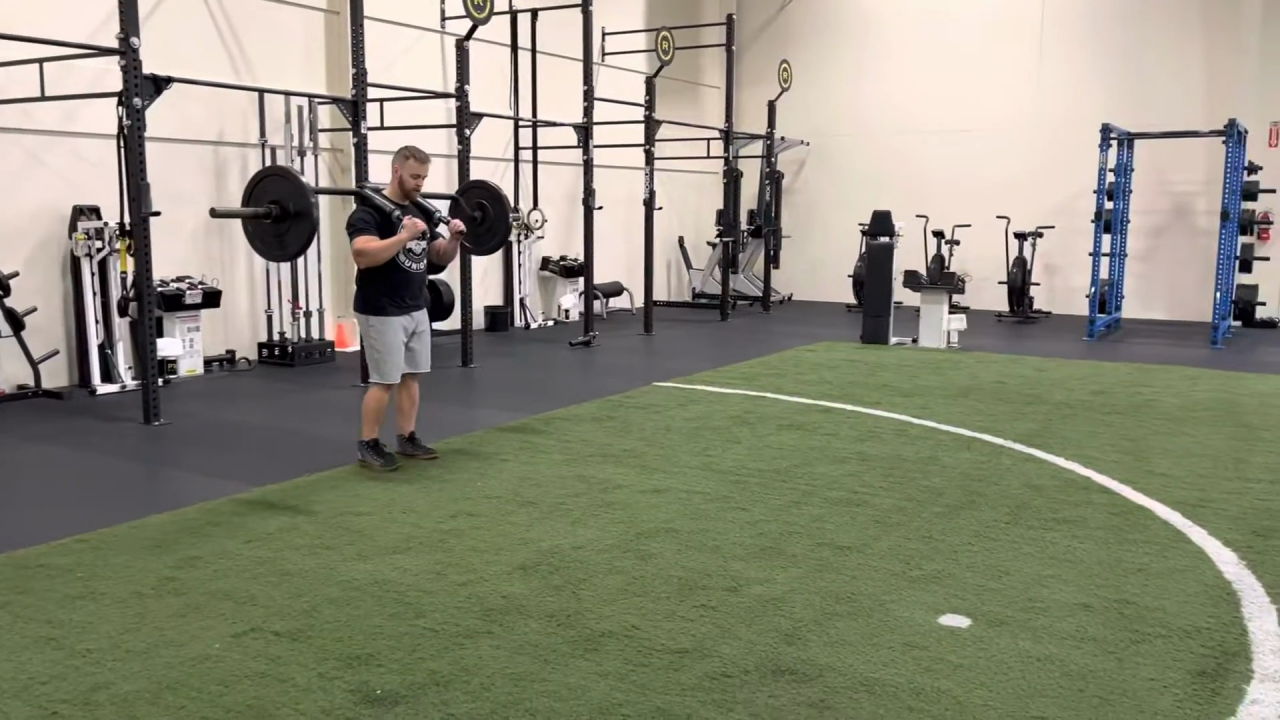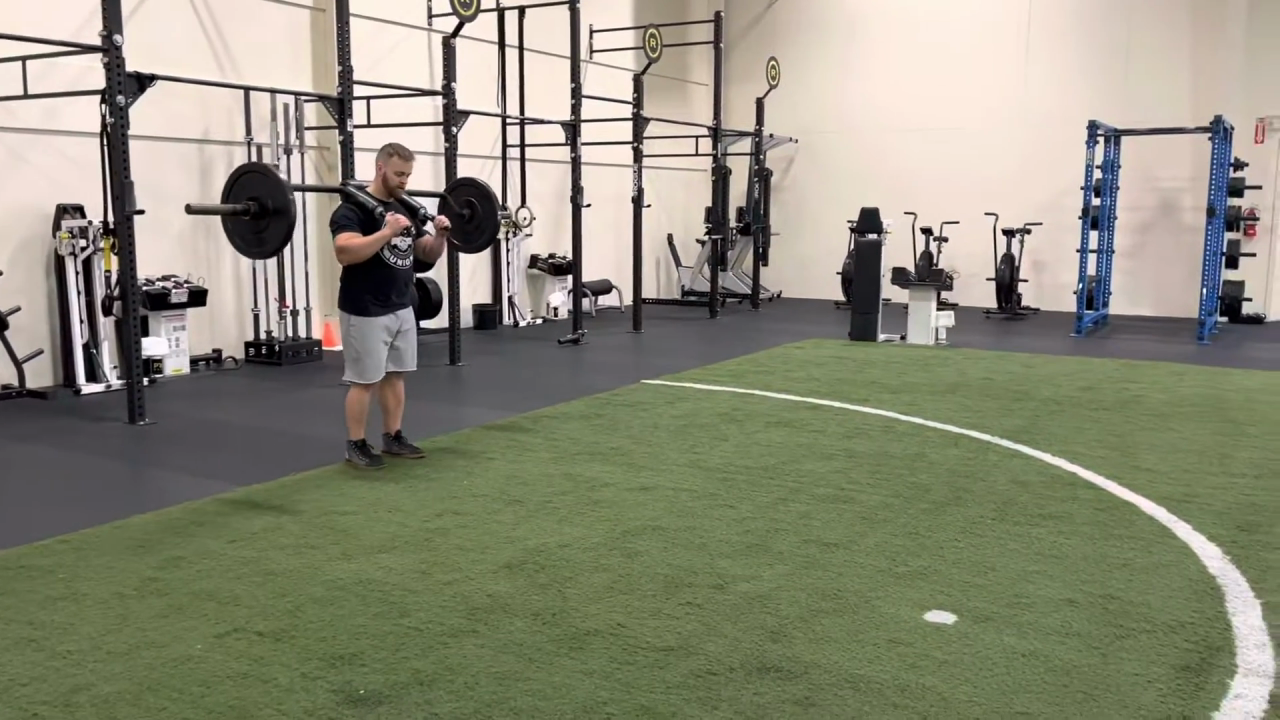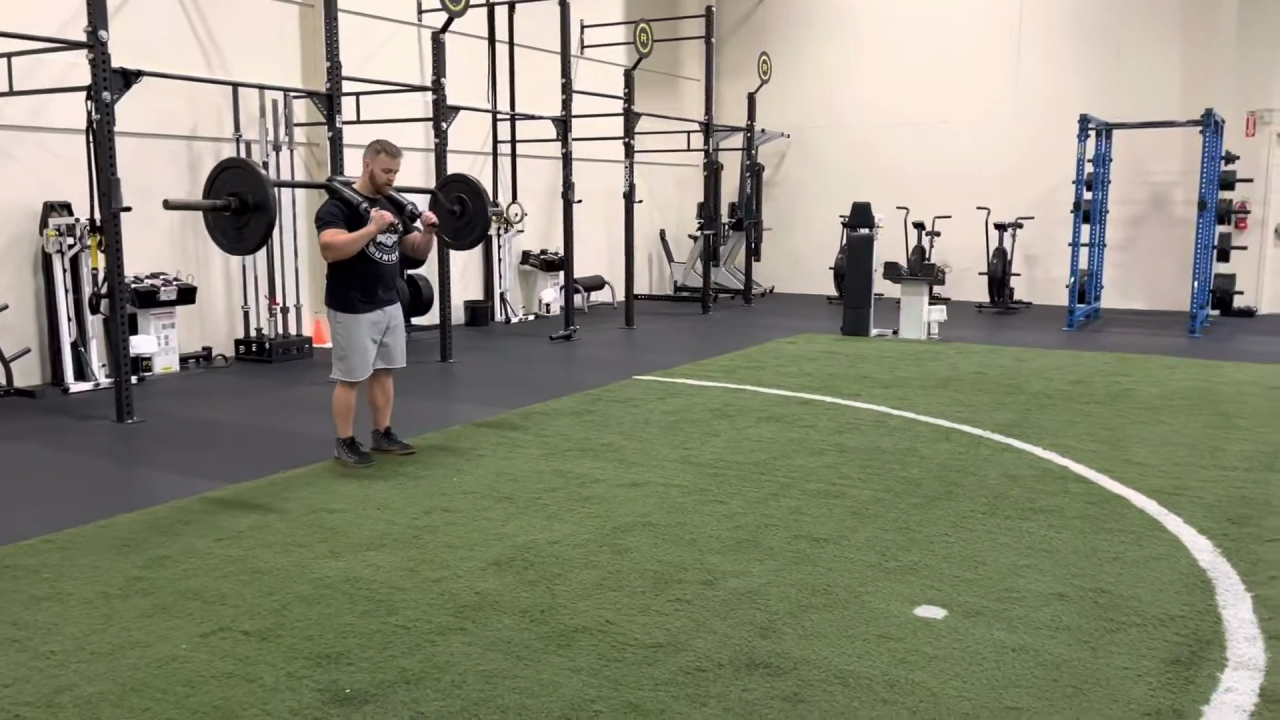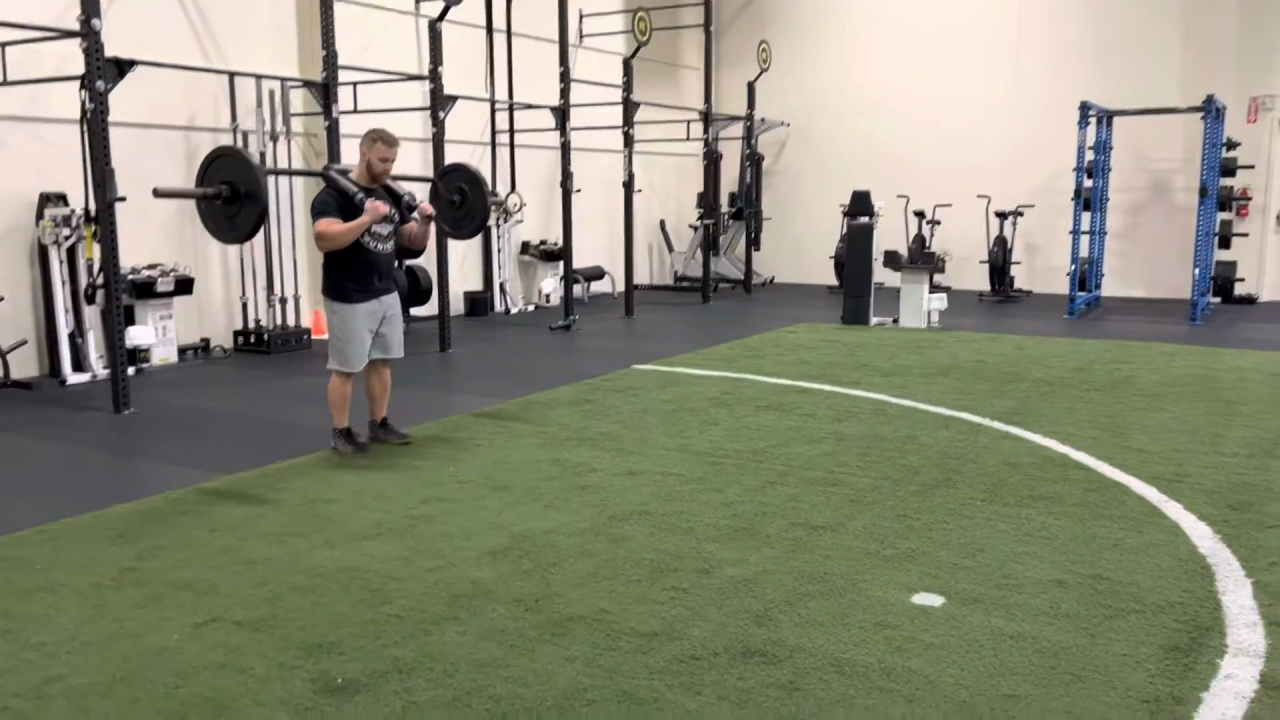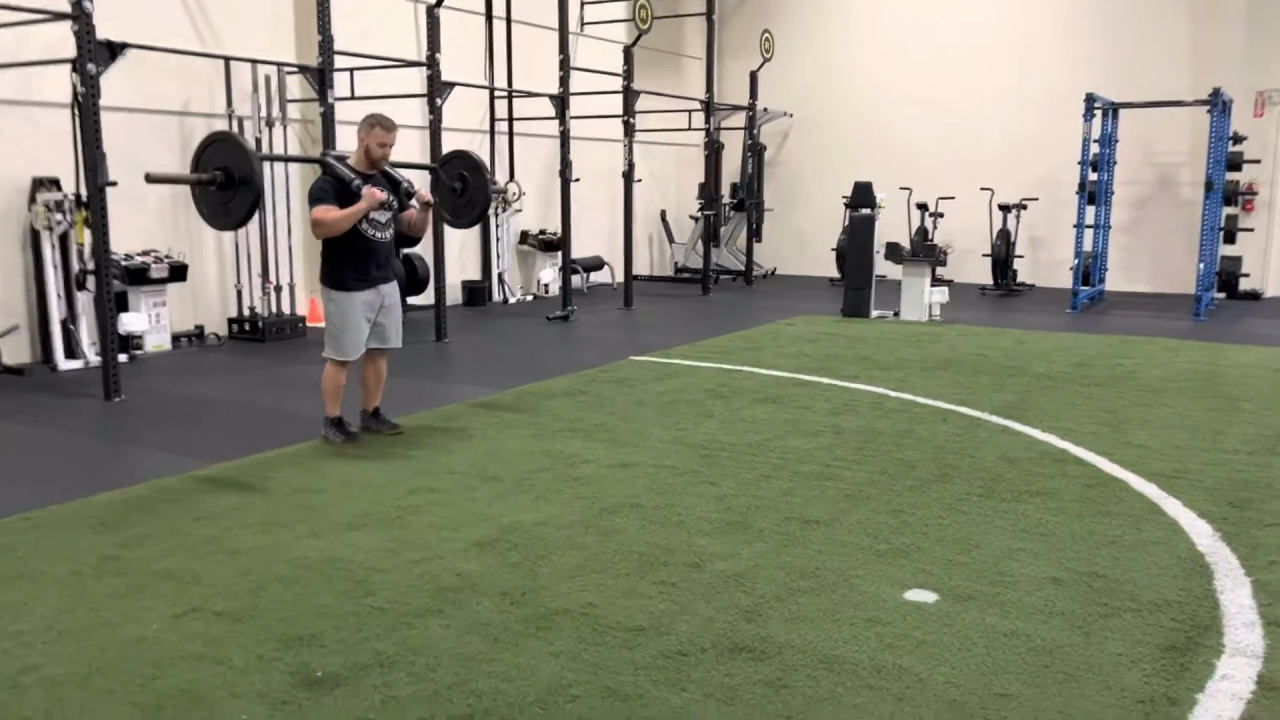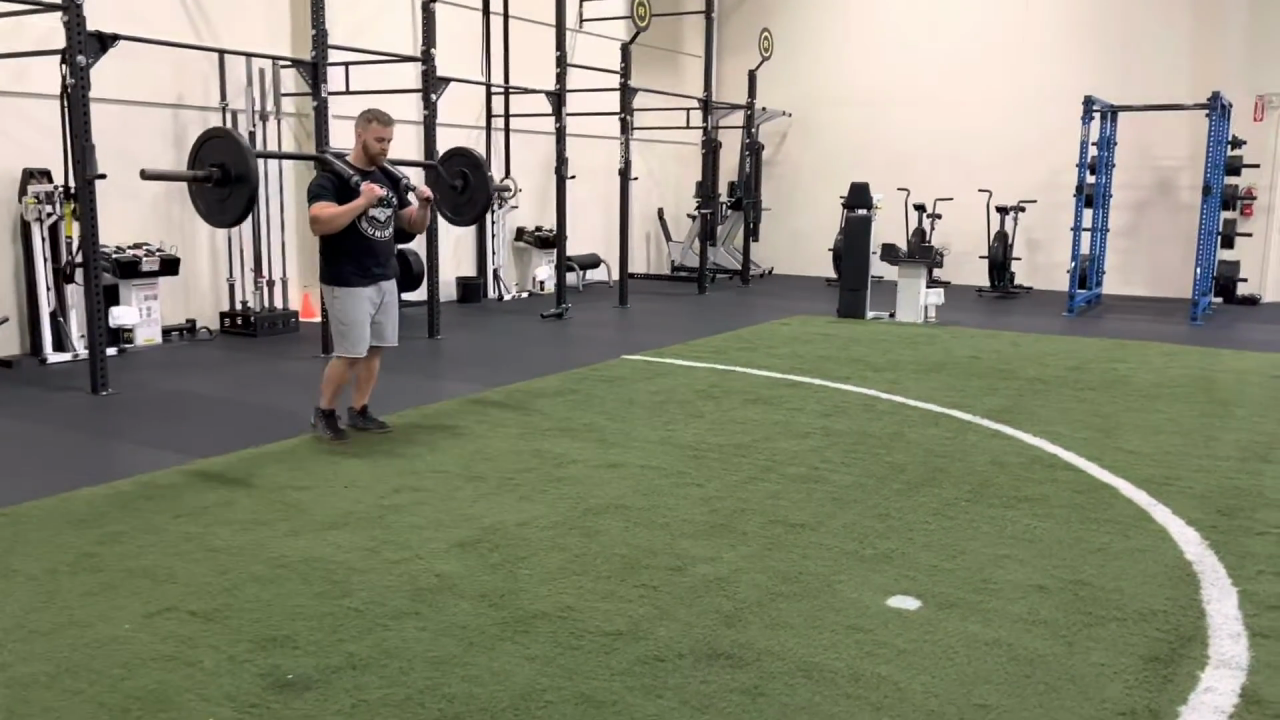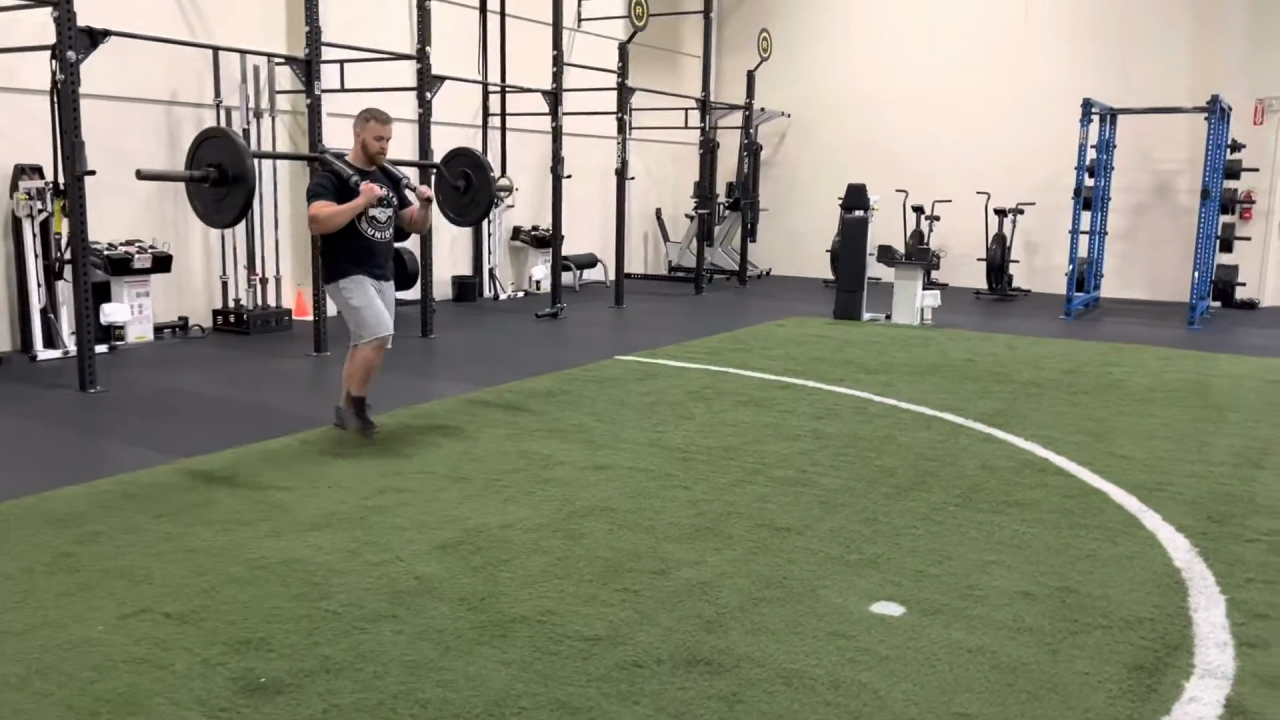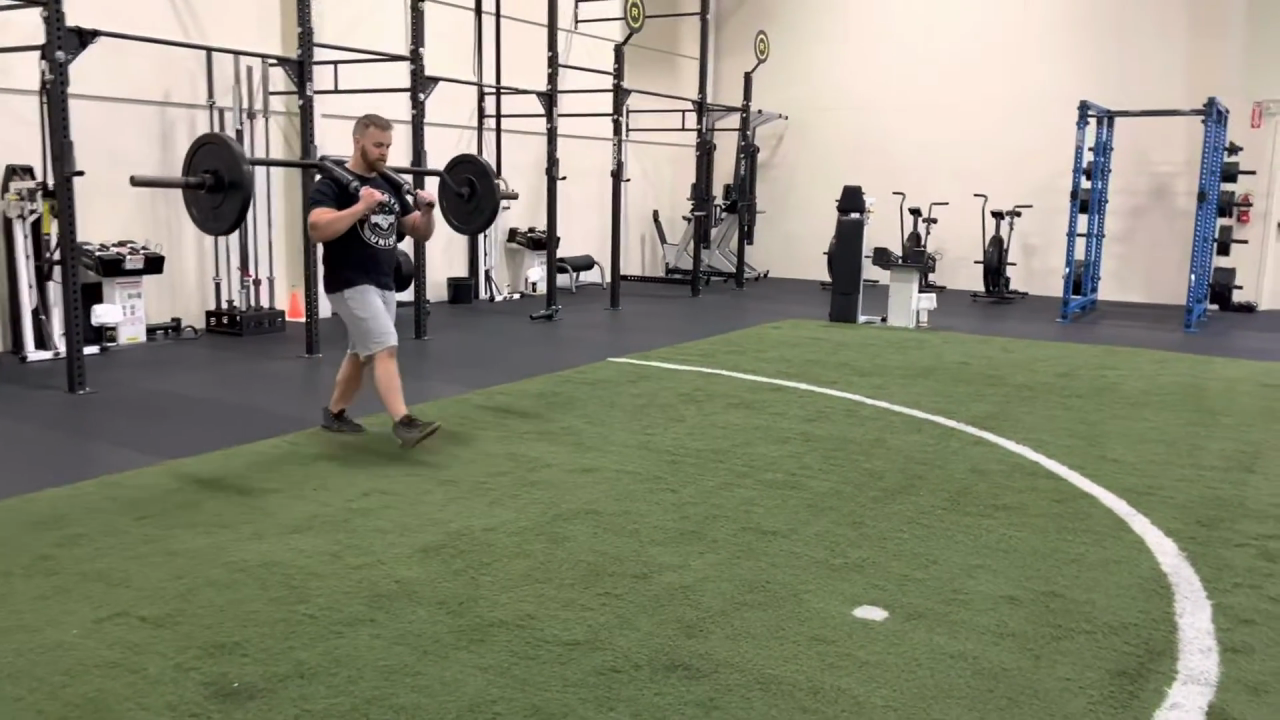
dt=0.2s
person 1, frame 1
left shoulder: (419, 212)
right shoulder: (369, 212)
left elbow: (441, 257)
right elbow: (363, 256)
left wrist: (454, 238)
right wrist: (405, 235)
left hip: (416, 309)
right hip: (381, 312)
left knee: (410, 376)
right knee: (385, 380)
left ankle: (407, 438)
right ankle: (368, 443)
person 1, frame 2
left shoulder: (405, 209)
right shoulder: (353, 209)
left elbow: (428, 255)
right elbow: (345, 252)
left wrist: (440, 235)
right wrist: (387, 232)
left hip: (401, 308)
right hip: (365, 311)
left knee: (395, 375)
right knee: (365, 380)
left ankle: (393, 437)
right ankle: (355, 444)
person 1, frame 3
left shoulder: (393, 206)
right shoulder: (339, 205)
left elbow: (418, 251)
right elbow: (330, 249)
left wrist: (428, 231)
right wrist: (372, 228)
left hip: (390, 304)
right hip: (353, 308)
left knee: (384, 371)
right knee: (350, 378)
left ankle: (383, 434)
right ankle: (344, 442)
person 1, frame 4
left shoulder: (390, 196)
right shoulder: (334, 195)
left elbow: (415, 242)
right elbow: (324, 238)
left wrist: (424, 221)
right wrist: (367, 218)
left hip: (386, 294)
right hip: (349, 298)
left knee: (382, 362)
right knee: (346, 368)
left ankle: (380, 424)
right ankle: (341, 433)
person 1, frame 5
left shoulder: (389, 183)
right shoulder: (332, 181)
left elbow: (415, 229)
right elbow: (320, 226)
left wrist: (424, 208)
right wrist: (364, 204)
left hip: (386, 282)
right hip: (347, 286)
left knee: (379, 351)
right knee: (341, 357)
left ankle: (371, 414)
right ankle: (332, 422)
person 1, frame 6
left shoulder: (388, 179)
right shoulder: (332, 178)
left elbow: (415, 225)
right elbow: (319, 223)
left wrist: (424, 205)
right wrist: (363, 201)
left hip: (384, 279)
right hip: (347, 282)
left knee: (373, 350)
right knee: (350, 353)
left ankle: (359, 411)
right ankle: (324, 412)
person 1, frame 7
left shoulder: (388, 180)
right shoulder: (331, 177)
left elbow: (417, 226)
right elbow: (317, 222)
left wrist: (425, 204)
right wrist: (362, 201)
left hip: (382, 277)
right hip: (347, 276)
left knee: (366, 343)
right knee: (379, 336)
left ankle: (348, 409)
right ankle: (355, 399)
person 1, frame 8
left shoulder: (389, 186)
right shoulder: (332, 184)
left elbow: (421, 233)
right elbow: (317, 229)
left wrist: (427, 210)
right wrist: (362, 206)
left hip: (383, 284)
right hip: (350, 285)
left knee: (362, 353)
right knee: (385, 349)
left ankle: (334, 413)
right ankle: (403, 422)
